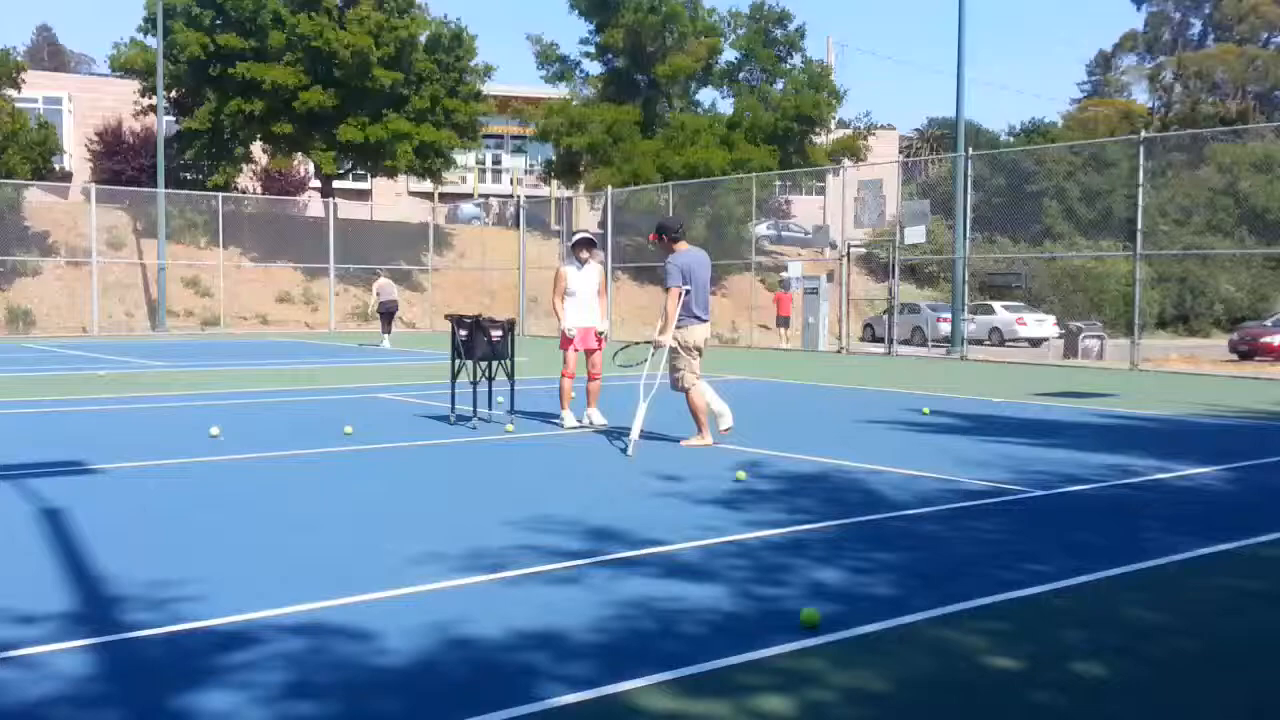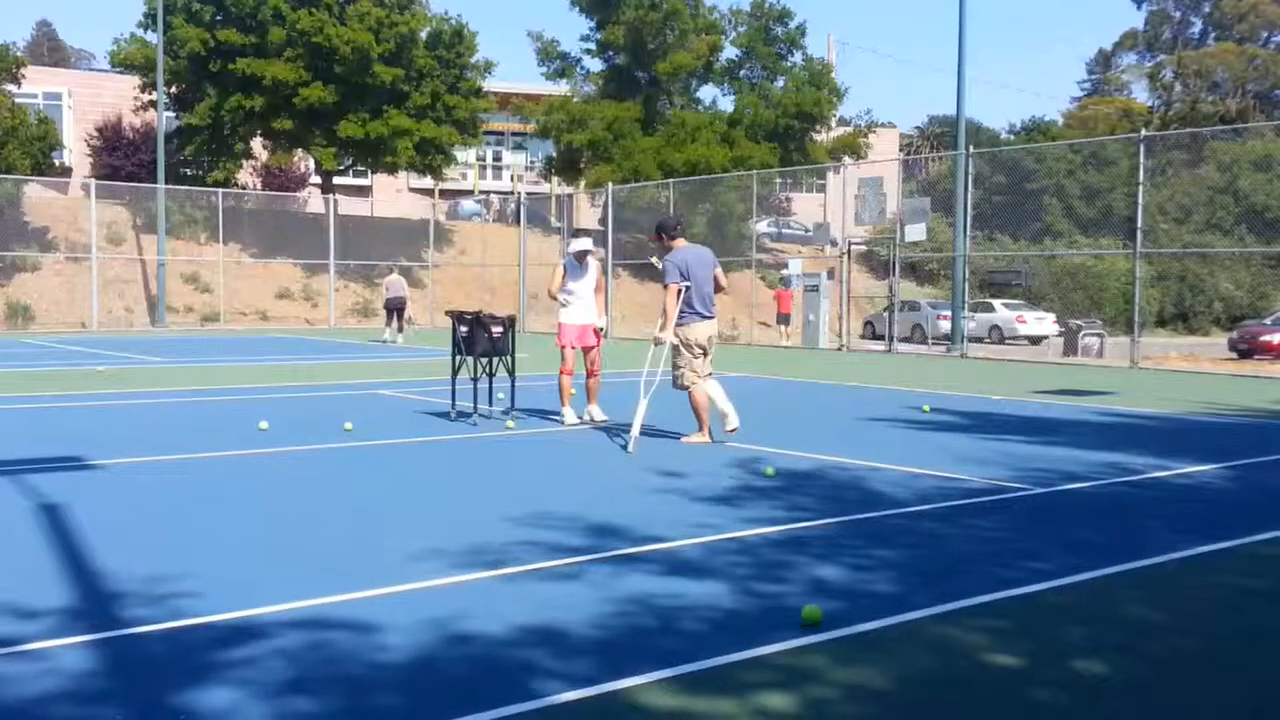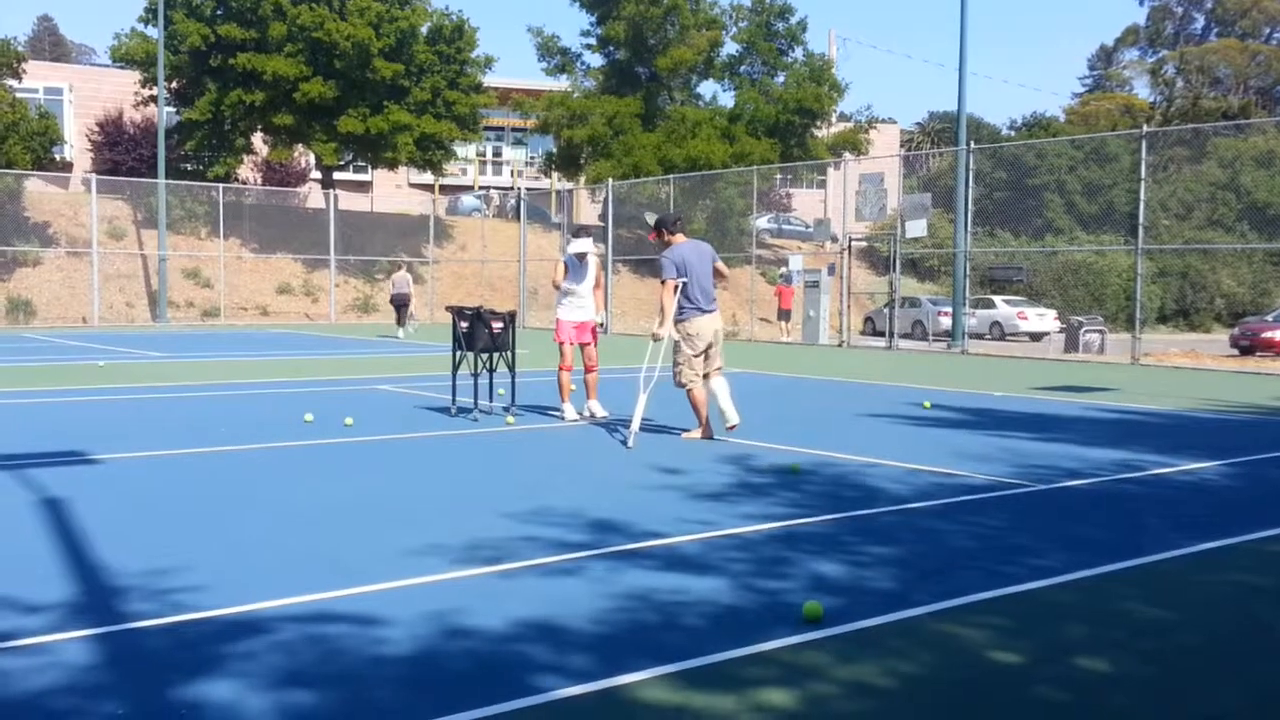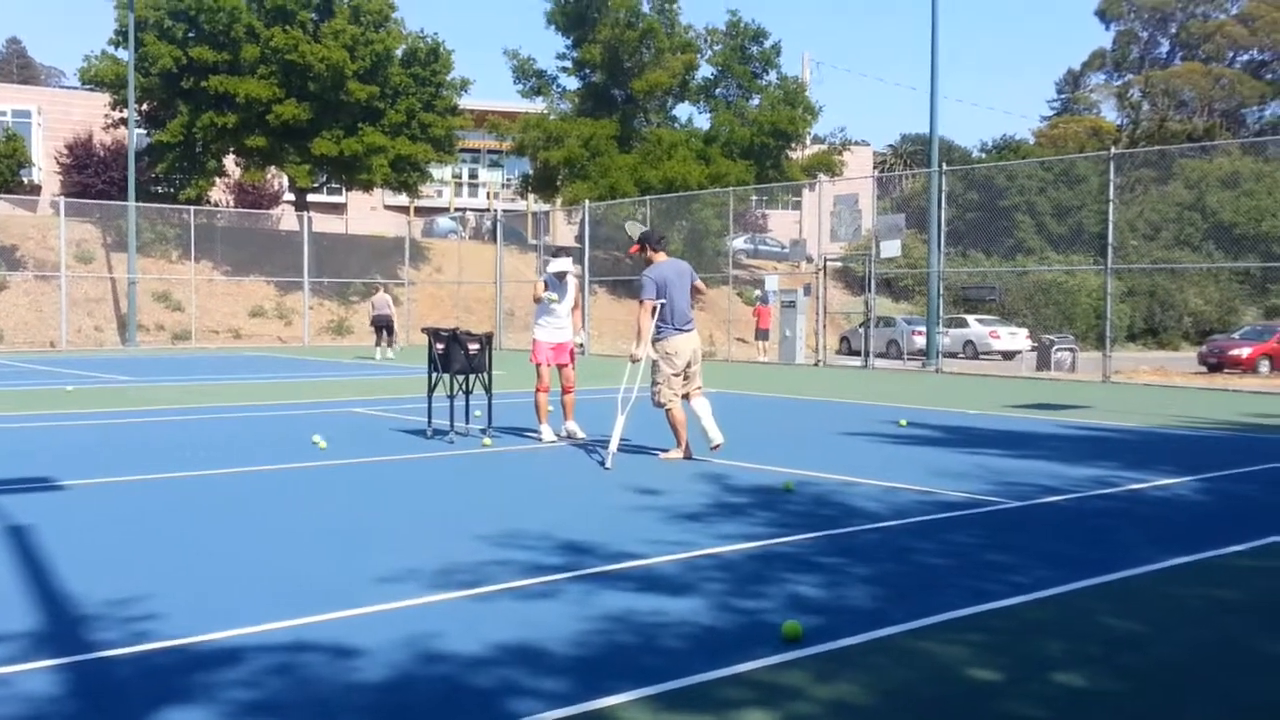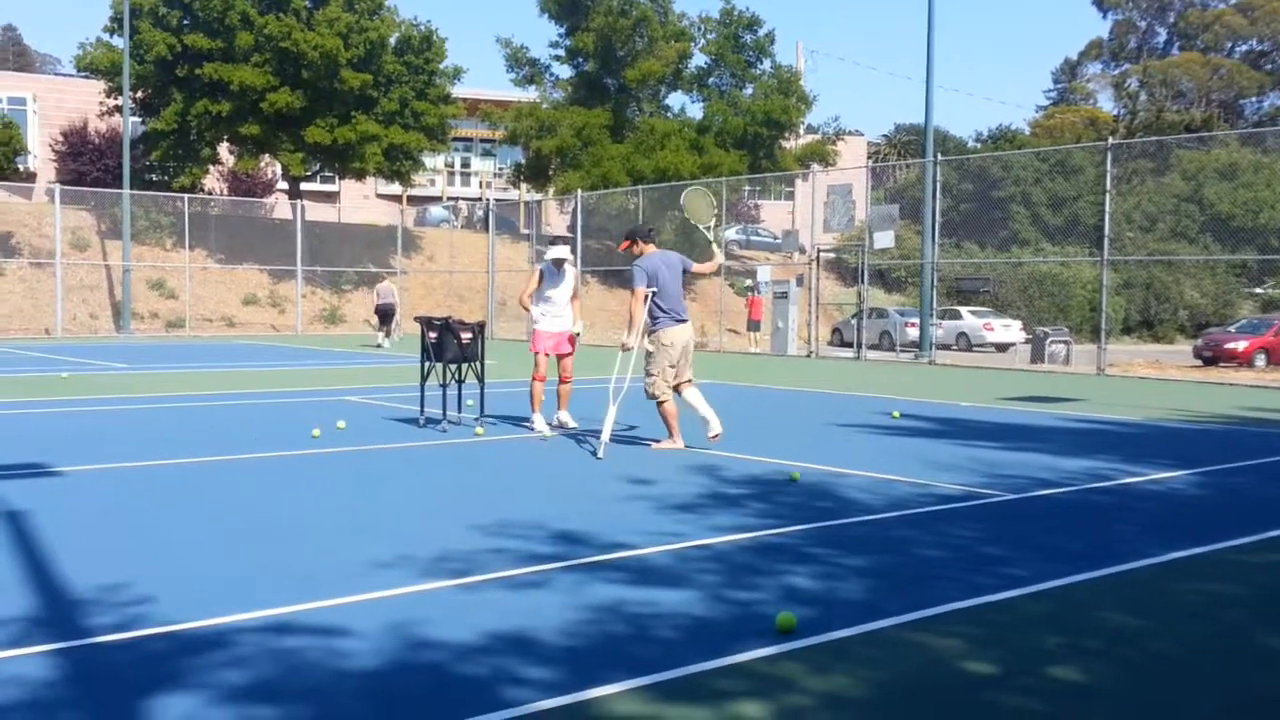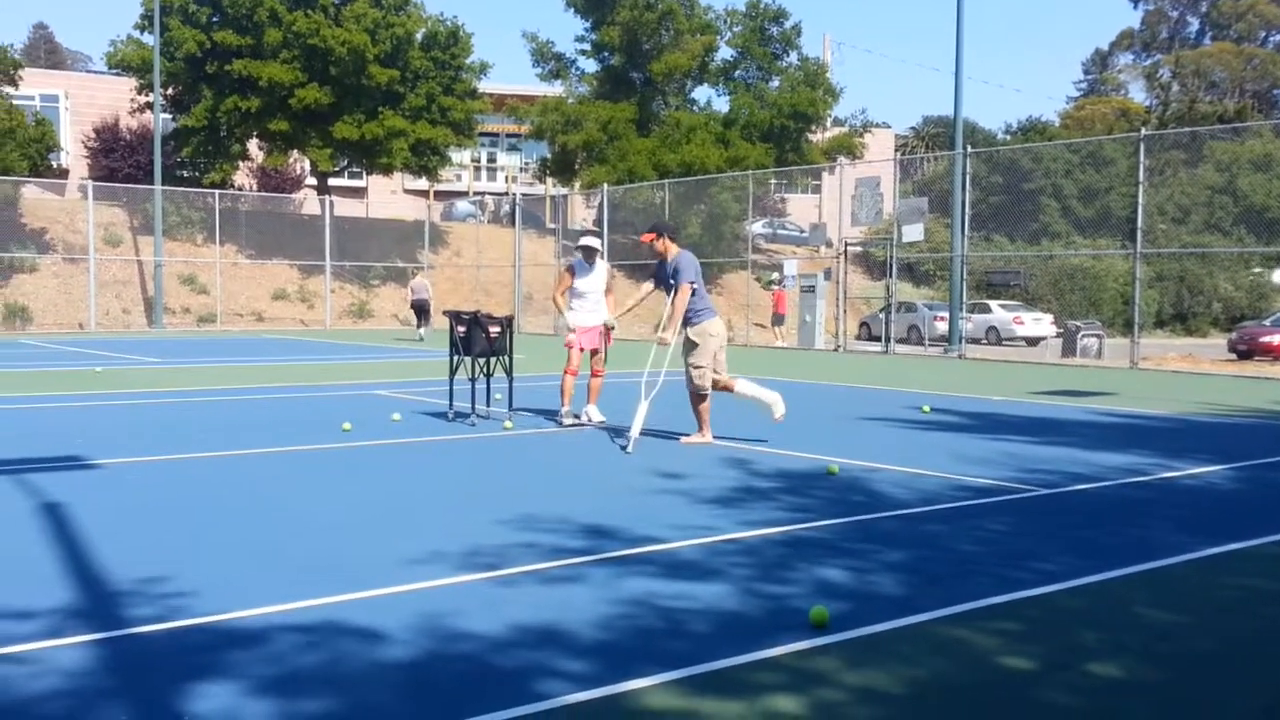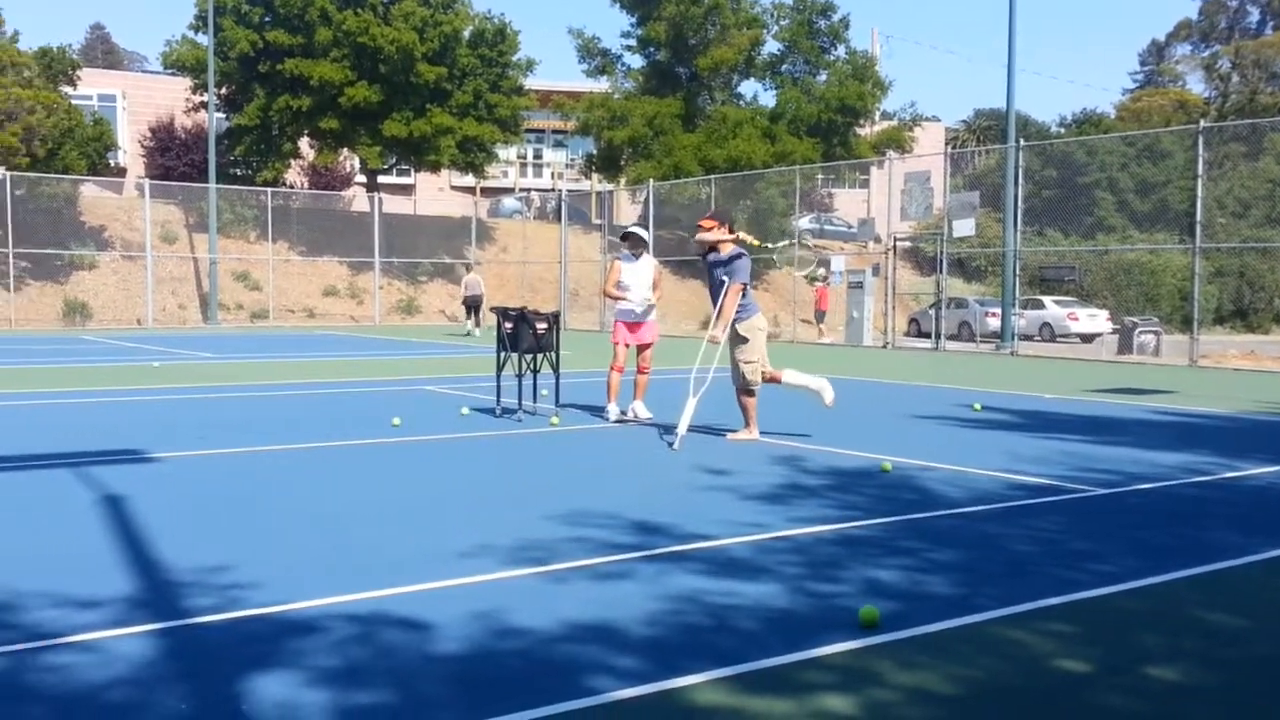
dt=0.5s
person 1, frame 1
left shoulder: (673, 262)
right shoulder: (702, 255)
left elbow: (673, 299)
left wrist: (666, 332)
left hip: (685, 329)
right hip: (703, 325)
left knee: (689, 384)
right knee: (693, 379)
left ankle: (704, 435)
right ankle: (721, 411)
person 1, frame 2
left shoulder: (671, 259)
right shoulder: (706, 252)
left elbow: (671, 296)
right elbow: (723, 284)
left wrist: (666, 329)
left hip: (688, 327)
right hip: (709, 323)
left knee: (692, 382)
right knee: (703, 375)
left ankle: (704, 433)
right ankle: (728, 413)
person 1, frame 3
left shoulder: (668, 256)
right shoulder: (704, 246)
left elbow: (668, 292)
right elbow: (725, 273)
left wrist: (664, 325)
left hip: (691, 323)
right hip: (714, 318)
left knee: (692, 379)
right knee: (714, 370)
left ankle: (704, 428)
right ankle: (729, 412)
person 1, frame 4
left shoulder: (649, 275)
right shoulder: (683, 266)
left elbow: (646, 312)
right elbow: (702, 290)
left wrist: (640, 346)
left hip: (669, 342)
right hip: (691, 337)
left knee: (670, 399)
right knee: (694, 390)
left ankle: (682, 448)
right ankle: (712, 431)
person 1, frame 5
left shoulder: (640, 265)
right shoulder: (673, 257)
left elbow: (637, 301)
right elbow: (702, 268)
left wrist: (631, 335)
right wrist: (717, 260)
left hip: (664, 334)
right hip: (685, 328)
left knee: (659, 390)
right knee: (682, 383)
left ankle: (674, 438)
right ankle: (709, 416)
person 1, frame 6
left shoulder: (685, 260)
right shoulder: (663, 265)
left elbow: (682, 298)
right elbow: (647, 290)
left wrist: (669, 330)
right wrist: (621, 312)
left hip: (703, 327)
right hip: (704, 326)
left knee: (698, 384)
right knee: (719, 380)
left ankle: (704, 432)
right ankle: (767, 396)
person 1, frame 7
left shoulder: (739, 257)
right shoulder: (710, 251)
left elbow: (732, 296)
right elbow: (698, 238)
left wrist: (719, 328)
right wrist: (729, 237)
left hip: (747, 323)
right hip: (738, 326)
left knee: (744, 381)
right knee: (764, 374)
left ankle: (751, 429)
right ankle: (816, 383)
person 2, frame 1
left shoulder: (598, 269)
right shoulder: (564, 271)
right elbow: (556, 299)
left wrist: (604, 321)
right wrist: (563, 323)
left hip: (593, 326)
right hip: (573, 327)
left knee: (595, 371)
right knee: (569, 370)
left ankle: (591, 412)
right ankle: (566, 414)
person 2, frame 2
left shoulder: (595, 266)
right shoulder: (563, 267)
right elbow: (552, 289)
left wrist: (602, 317)
right wrist: (559, 297)
left hip: (590, 323)
right hip: (569, 322)
left knee: (594, 367)
right knee: (567, 367)
left ankle: (592, 408)
right ankle: (566, 410)
person 2, frame 3
left shoulder: (595, 262)
right shoulder: (564, 263)
right elbow: (556, 281)
left wrist: (600, 312)
right wrist: (562, 285)
left hip: (588, 318)
right hip: (567, 318)
left knee: (592, 363)
right knee: (566, 363)
left ankle: (592, 404)
right ankle: (566, 406)
person 2, frame 4
left shoulder: (574, 283)
right shoulder: (543, 282)
right elbow: (536, 297)
left wrist: (578, 332)
right wrist: (543, 296)
left hip: (565, 339)
right hip: (544, 338)
left knee: (569, 384)
right knee: (543, 384)
left ankle: (569, 425)
right ankle: (544, 427)
person 2, frame 5
left shoulder: (572, 272)
right shoulder: (541, 272)
right elbow: (524, 296)
left wrist: (577, 321)
right wrist: (531, 309)
left hip: (565, 329)
right hip: (543, 328)
left knee: (566, 374)
right knee: (540, 373)
left ankle: (561, 415)
right ankle: (536, 416)
person 2, frame 6
left shoulder: (605, 268)
right shoulder: (572, 268)
right elbow: (558, 294)
left wrist: (611, 315)
right wrist: (566, 315)
left hip: (600, 324)
right hip: (578, 324)
left knee: (598, 369)
right knee: (572, 367)
left ankle: (590, 408)
right ankle: (565, 410)
person 2, frame 7
left shoulder: (653, 264)
right shoulder: (619, 262)
left elbow: (658, 289)
right elbow: (607, 290)
left wrist: (653, 299)
right wrist: (628, 296)
left hip: (647, 319)
right hip: (624, 319)
left knee: (645, 365)
right knee: (618, 363)
left ankle: (637, 405)
right ankle: (611, 406)
